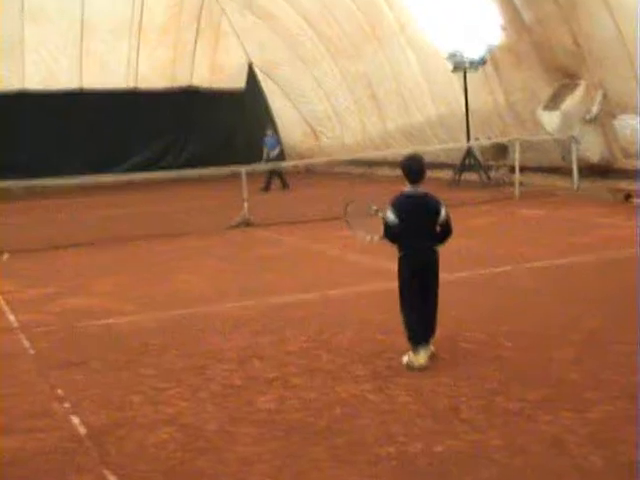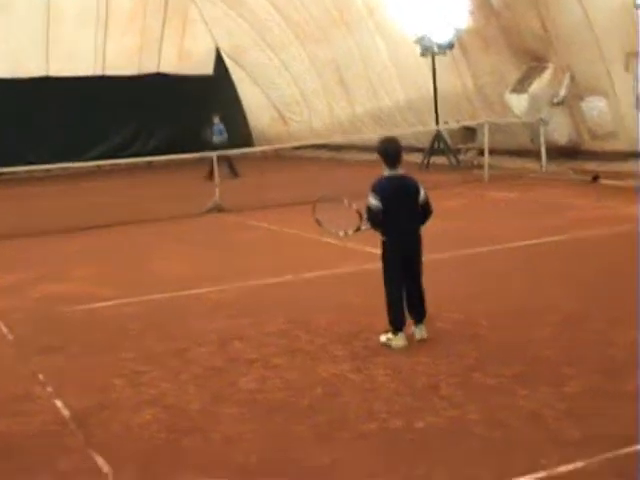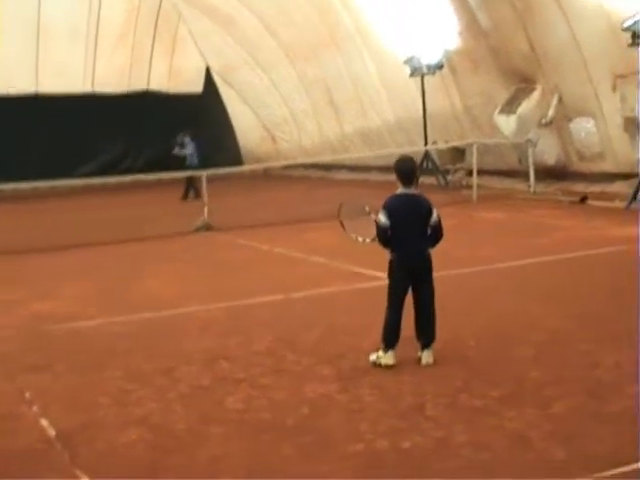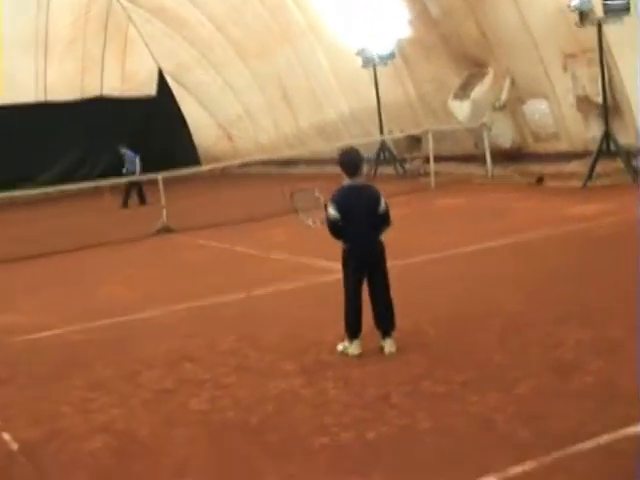
dt=0.5s
person 1, frame 1
left shoulder: (397, 203)
right shoulder: (434, 202)
left elbow: (390, 233)
right elbow: (446, 230)
left hip: (408, 258)
right hip: (429, 257)
left knee: (408, 304)
right knee: (428, 301)
left ankle: (419, 350)
right ankle: (426, 343)
person 1, frame 2
left shoulder: (379, 187)
right shoulder: (413, 183)
left elbow: (374, 219)
right elbow: (426, 211)
left wrist: (385, 229)
left hip: (393, 243)
right hip: (413, 240)
left knee: (394, 287)
right knee: (414, 283)
left ankle: (398, 333)
right ankle: (419, 325)
person 1, frame 3
left shoulder: (390, 204)
right shoulder: (426, 204)
left elbow: (382, 235)
right elbow: (437, 233)
left wrist: (394, 245)
left hip: (400, 261)
right hip: (422, 260)
left knee: (394, 305)
right knee: (425, 304)
left ankle: (388, 351)
right ankle: (426, 350)
person 1, frame 4
left shoulder: (338, 197)
right shoulder: (374, 193)
left elbow: (334, 229)
right elbow: (386, 221)
left hip: (353, 251)
right hip: (374, 248)
left knee: (352, 295)
right knee: (381, 293)
left ankle: (353, 341)
right ankle: (388, 339)
